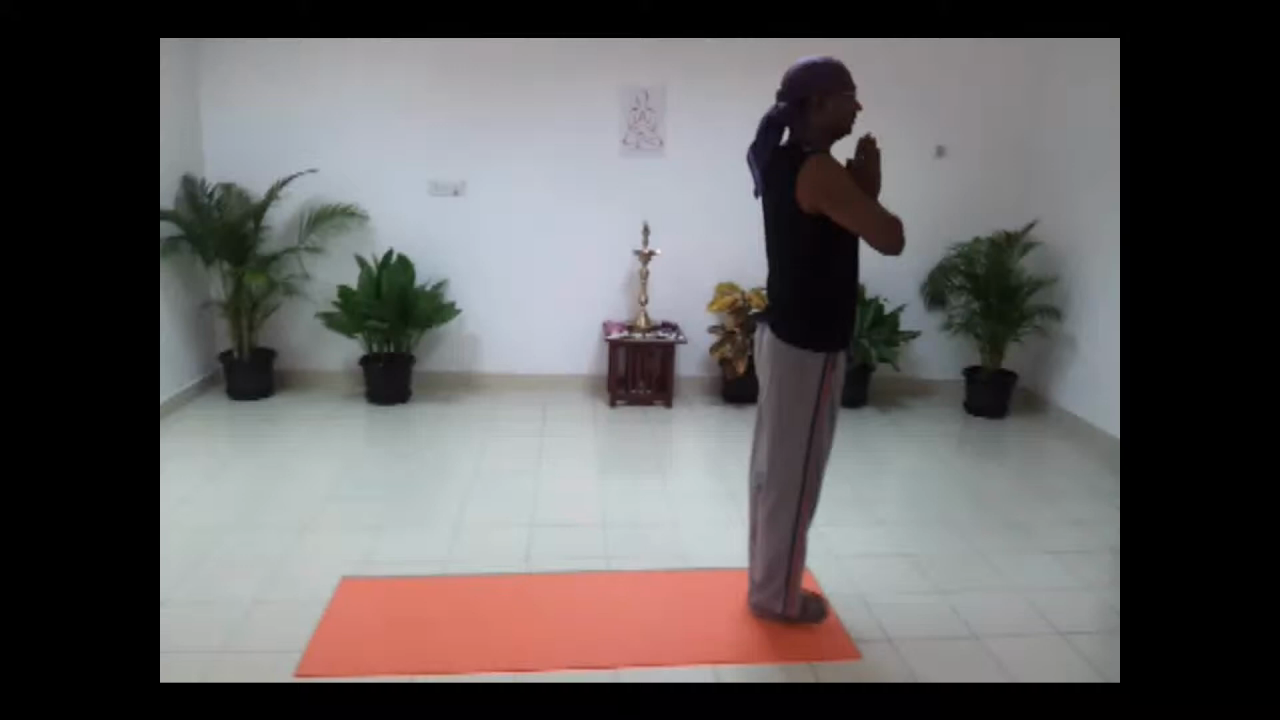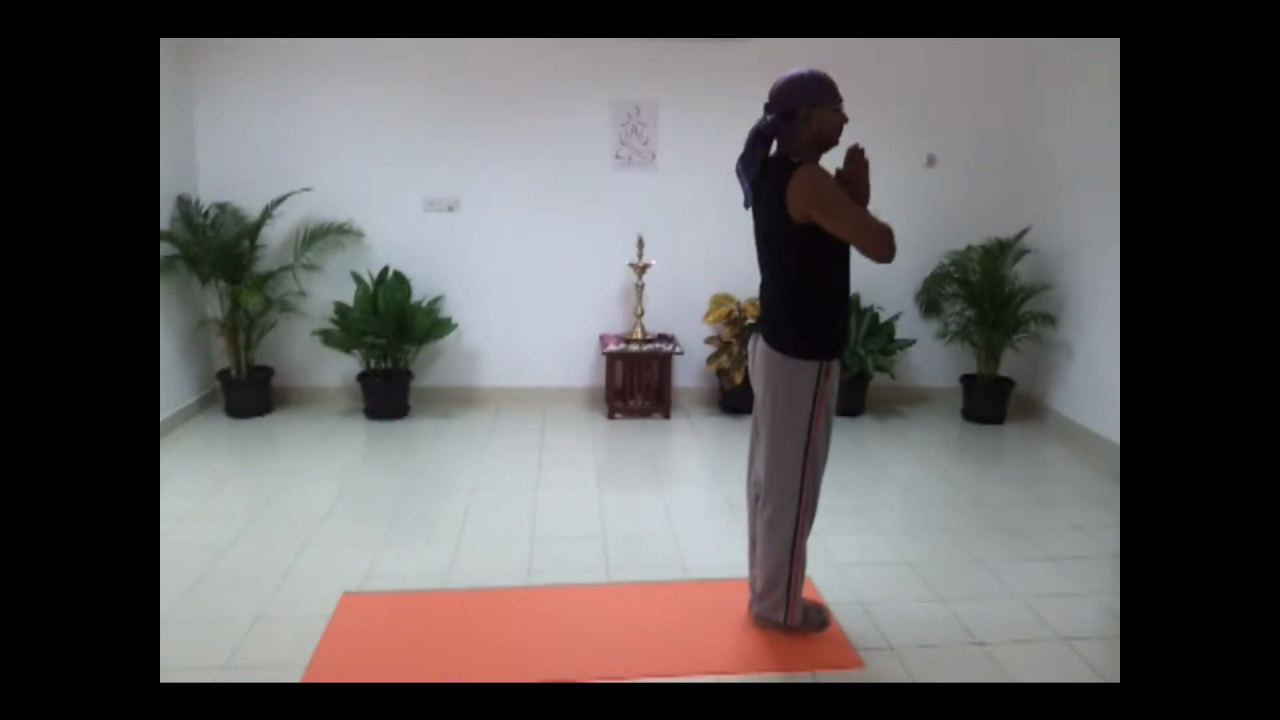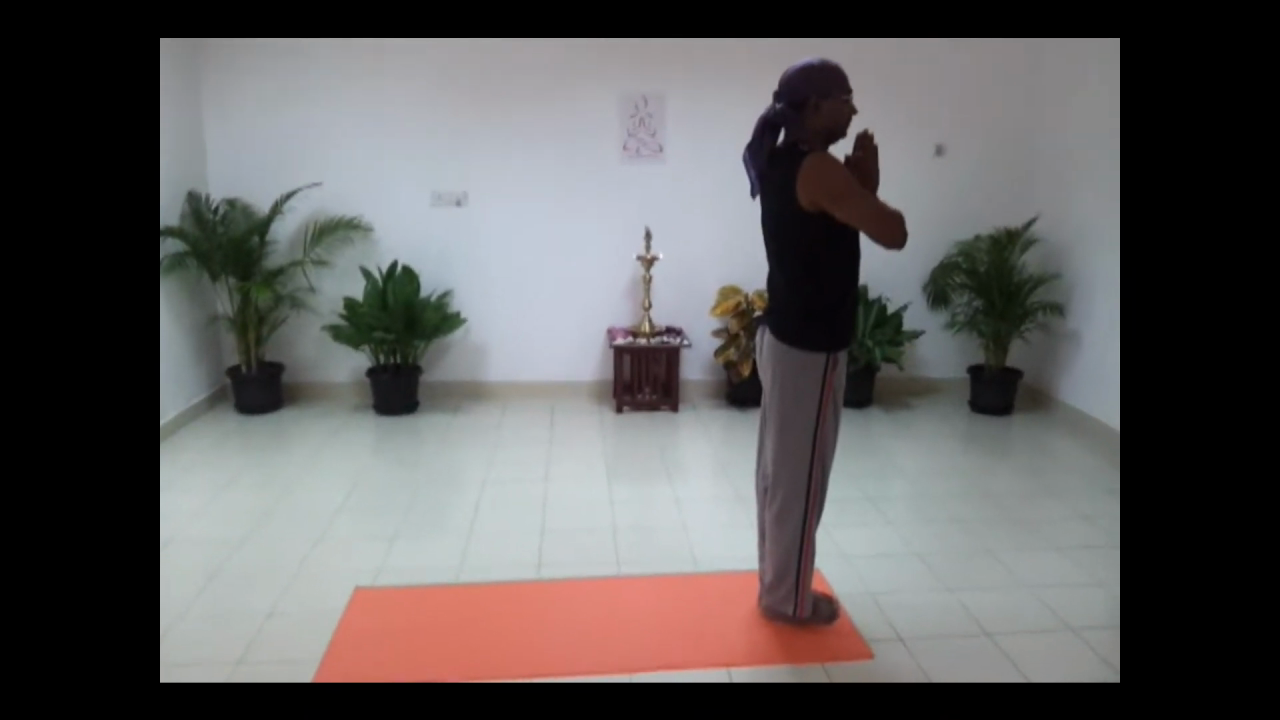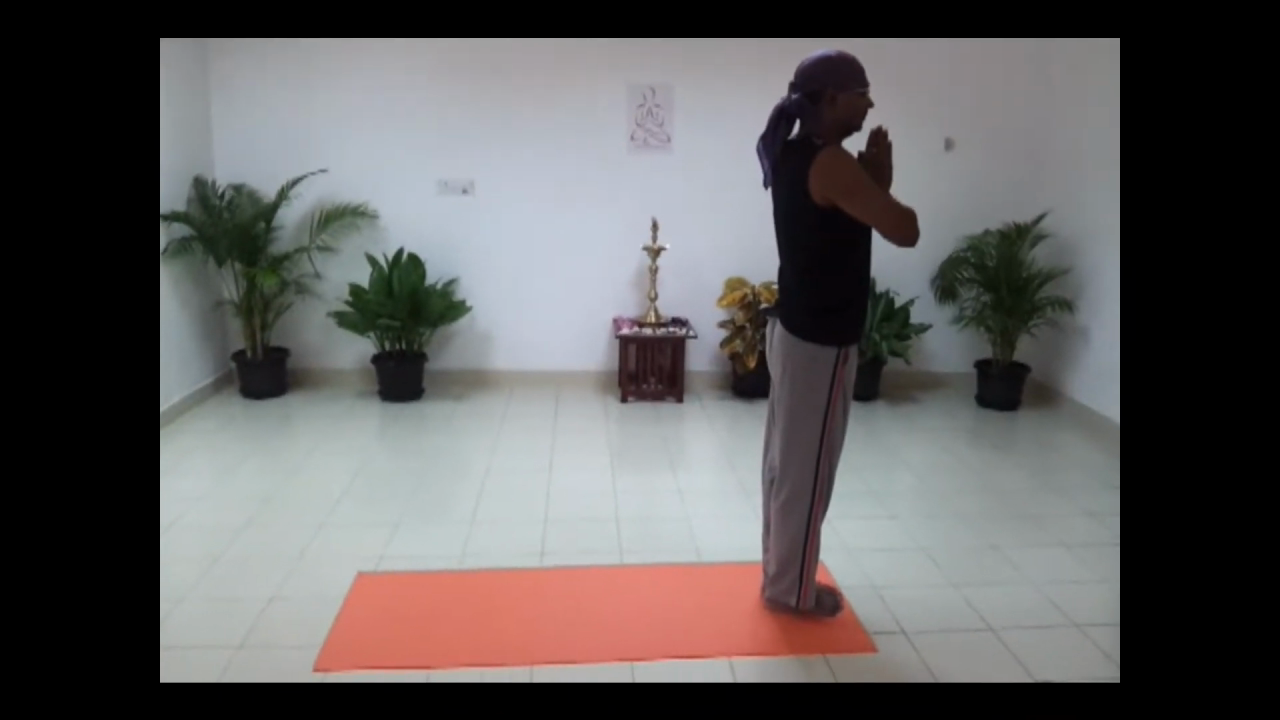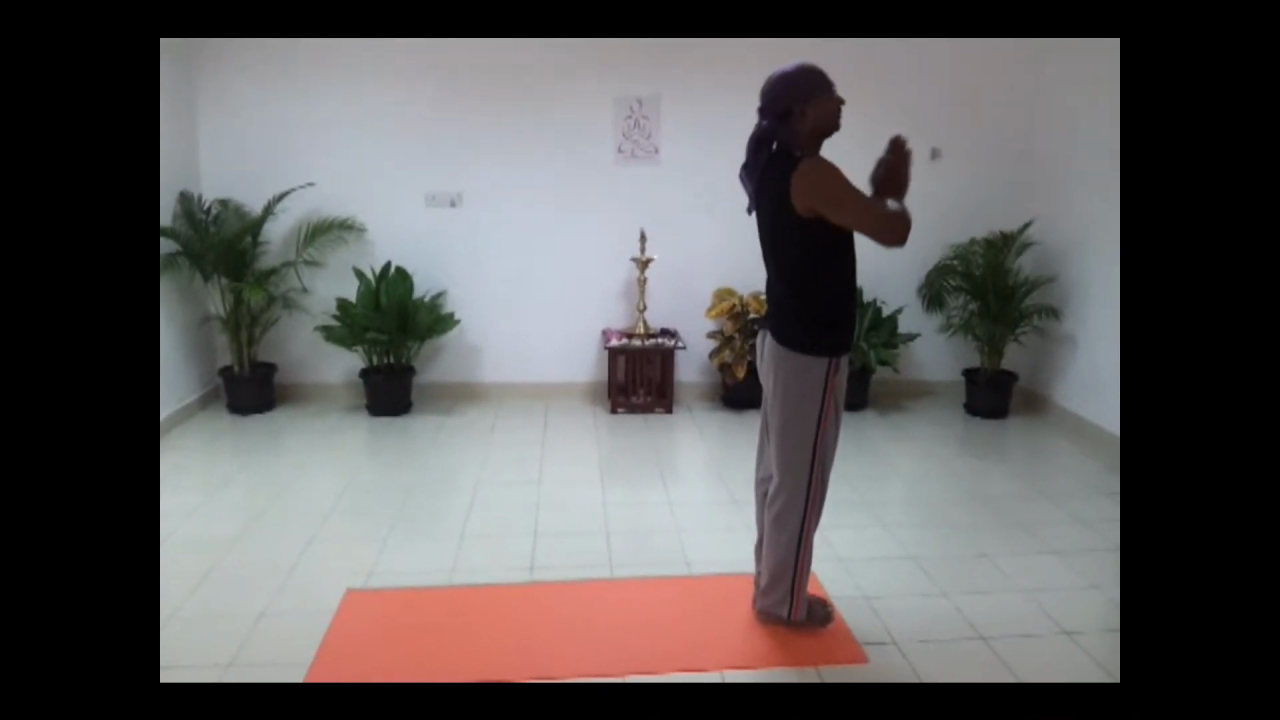
dt=1s
person 1, frame 1
left shoulder: (785, 161)
right shoulder: (819, 172)
left elbow: (834, 227)
right elbow: (890, 238)
left wrist: (860, 188)
right wrist: (868, 189)
left hip: (784, 334)
right hip: (809, 346)
left knee: (775, 467)
right knee: (793, 474)
left ankle: (768, 579)
right ankle: (777, 596)
person 1, frame 2
left shoulder: (774, 173)
right shoulder: (808, 182)
left elbow: (828, 234)
right elbow: (882, 246)
left wrist: (849, 198)
right wrist: (858, 198)
left hip: (776, 344)
right hip: (803, 356)
left knee: (772, 477)
right knee: (792, 484)
left ankle: (769, 589)
right ankle: (779, 605)
person 1, frame 3
left shoulder: (782, 164)
right shoulder: (818, 170)
left elbow: (834, 224)
right elbow: (893, 233)
left wrist: (858, 185)
right wrist: (868, 185)
left hip: (784, 336)
right hip: (810, 347)
left knee: (781, 470)
right knee: (800, 476)
left ankle: (779, 582)
right ankle: (788, 598)
person 1, frame 4
left shoulder: (794, 155)
right shoulder: (831, 164)
left elbow: (846, 218)
right elbow: (905, 230)
left wrist: (871, 181)
right wrist: (880, 181)
left hip: (793, 329)
right hip: (820, 341)
left knee: (787, 462)
right knee: (806, 469)
left ankle: (782, 574)
right ankle: (791, 590)
person 1, frame 5
left shoulder: (778, 168)
right shoulder: (812, 175)
left elbow: (857, 220)
right elbow: (893, 232)
left wrist: (876, 194)
right wrist: (893, 193)
left hip: (784, 342)
right hip: (811, 353)
left knee: (779, 474)
right knee: (799, 482)
left ankle: (774, 586)
right ankle: (782, 601)
